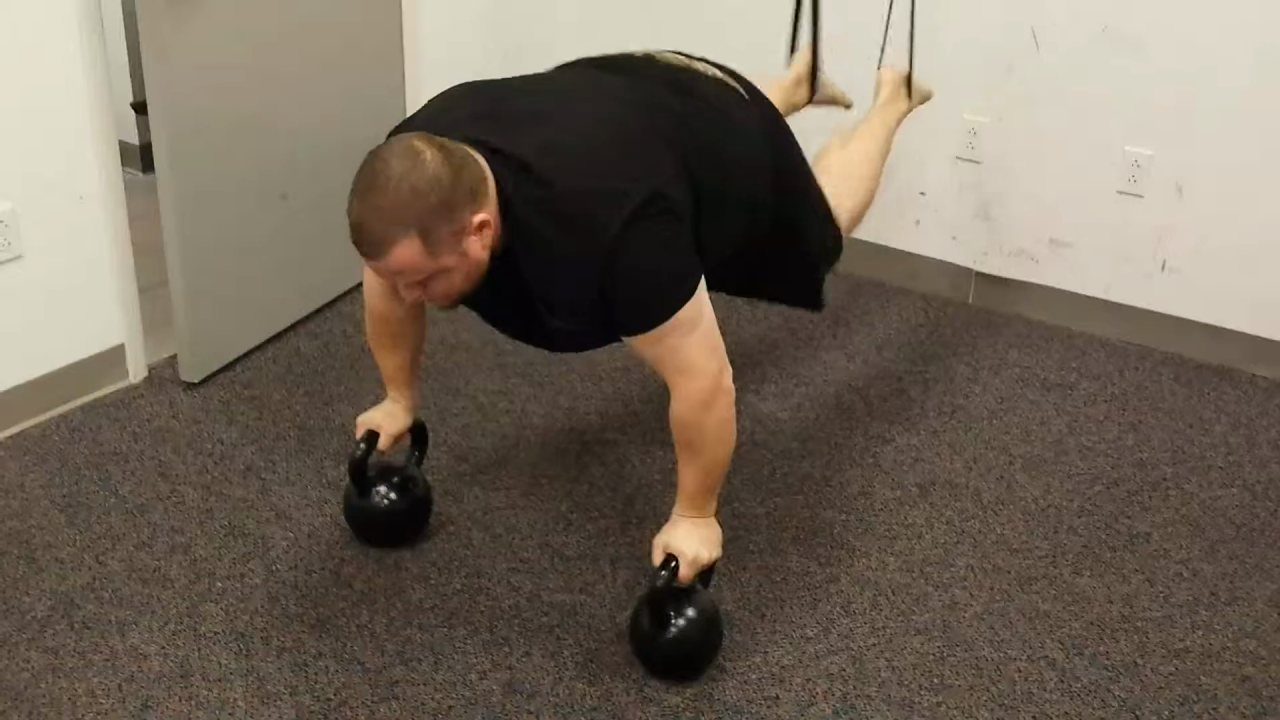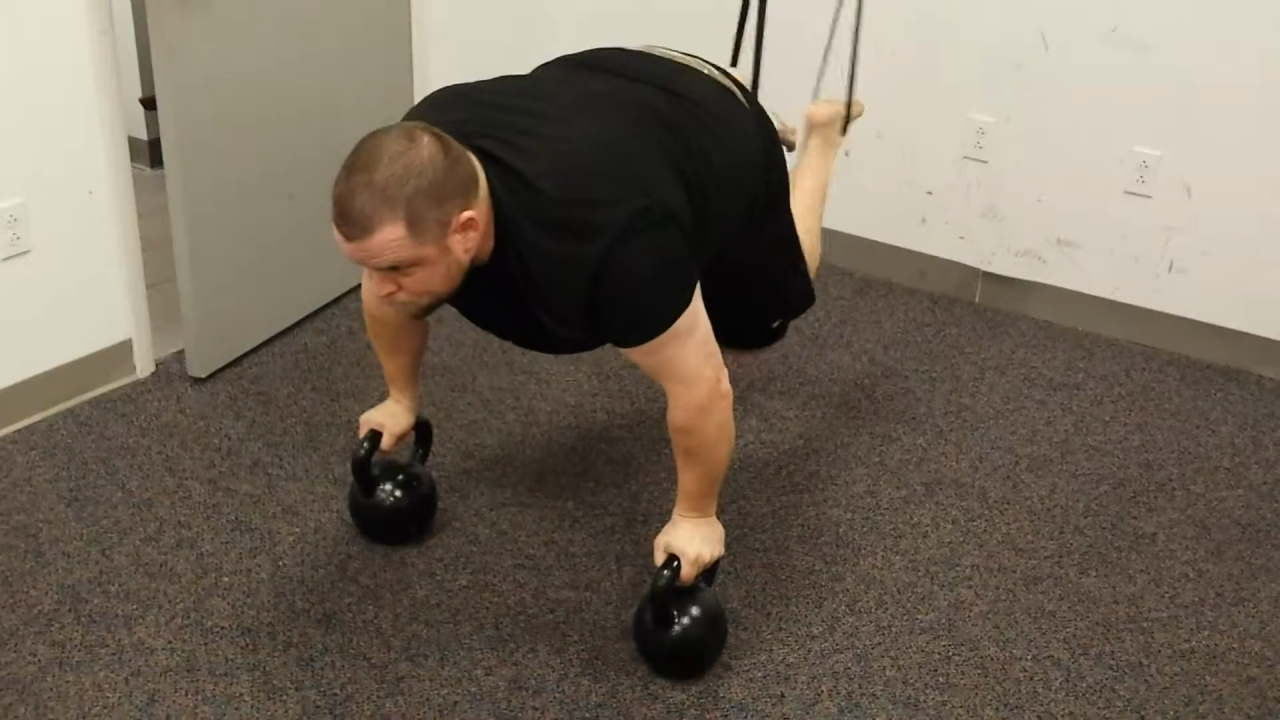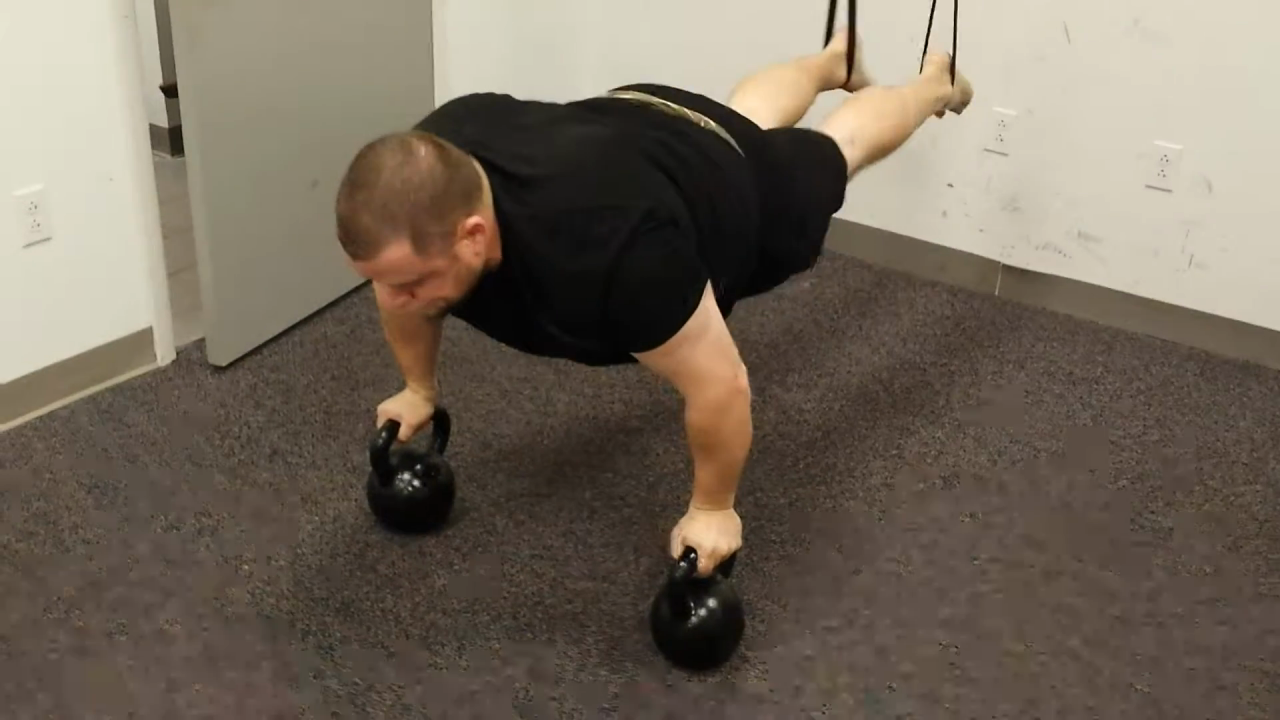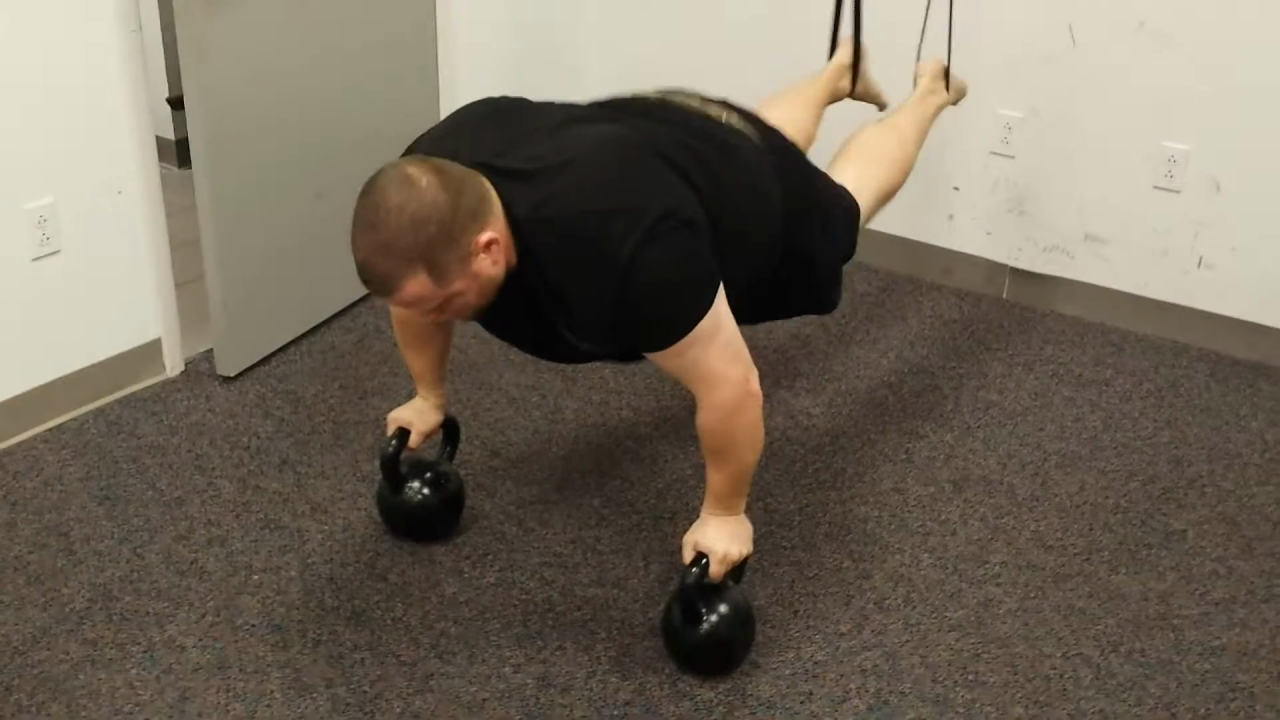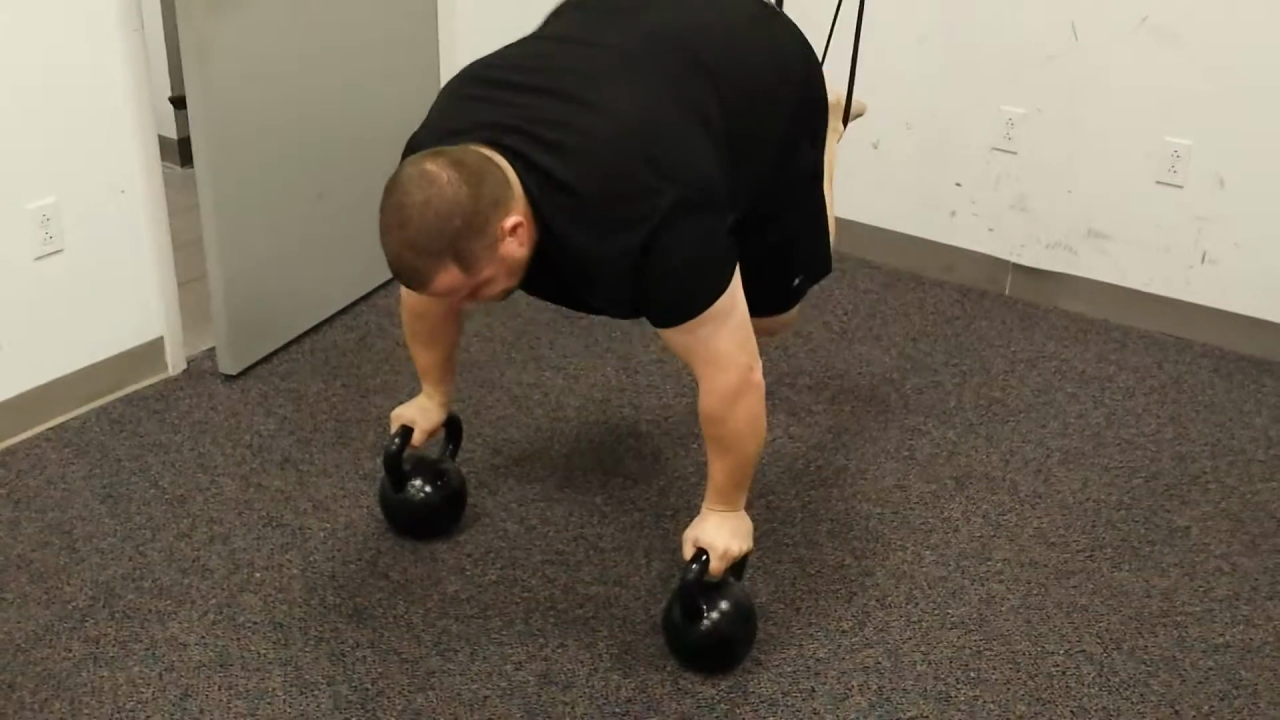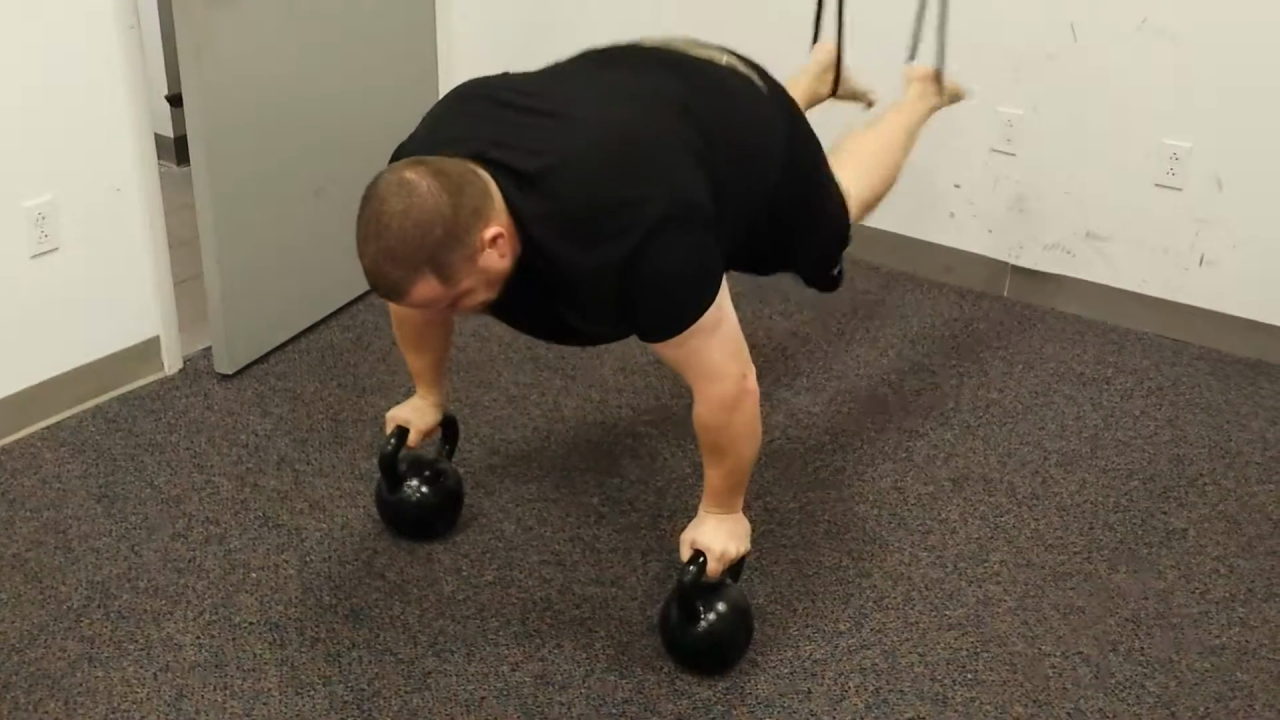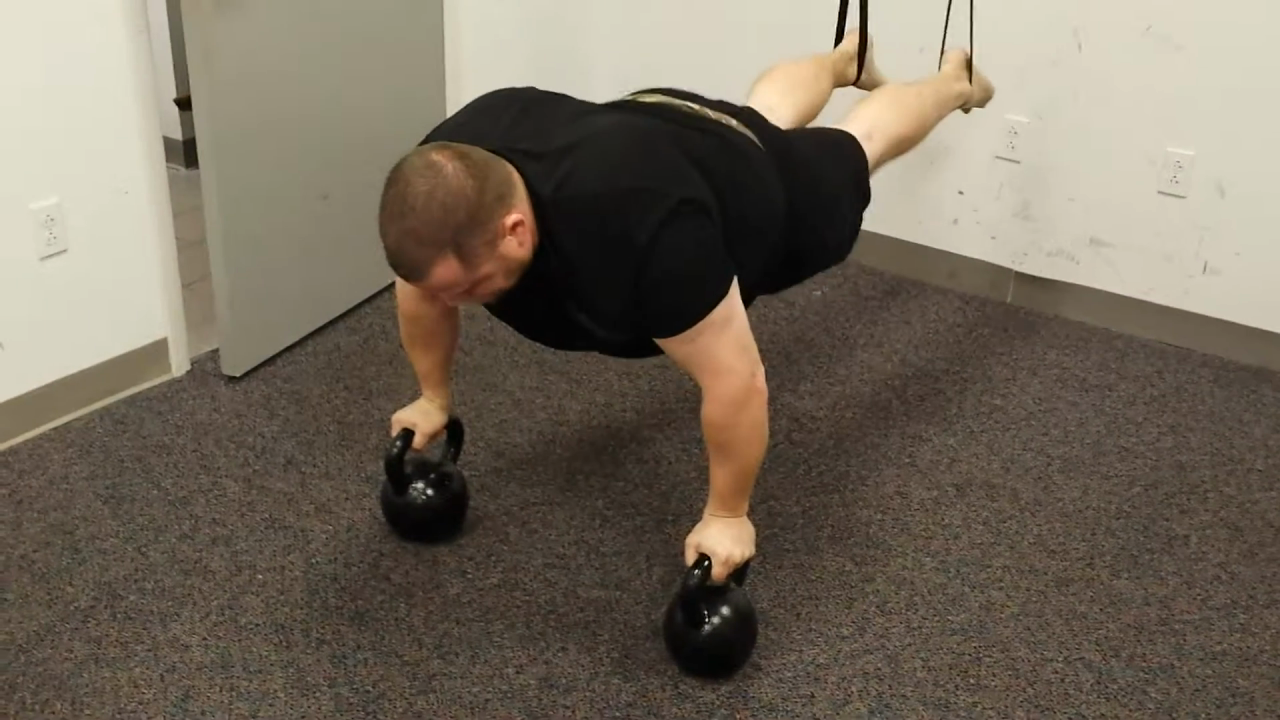
dt=0.5s
person 1, frame 1
left shoulder: (604, 231)
right shoulder: (417, 164)
left elbow: (704, 382)
right elbow: (386, 285)
left wrist: (695, 517)
right wrist: (398, 400)
left hip: (736, 149)
right hip: (633, 105)
left knee: (817, 241)
left ankle: (892, 100)
right ankle: (794, 85)
person 1, frame 2
left shoulder: (598, 240)
right shoulder: (408, 177)
left elbow: (701, 386)
right elbow: (387, 281)
left wrist: (696, 517)
right wrist: (402, 399)
left hip: (715, 134)
left knee: (752, 326)
left ankle: (823, 133)
right ankle: (735, 99)
person 1, frame 3
left shoulder: (604, 248)
right shoulder: (422, 184)
left elbow: (720, 386)
right elbow: (402, 287)
left wrist: (713, 509)
right wrist: (419, 390)
left hip: (733, 187)
left knee: (833, 148)
right knee: (754, 117)
left ankle: (932, 85)
right ankle: (831, 62)
person 1, frame 4
left shoulder: (620, 250)
right shoulder: (430, 186)
left elbow: (731, 387)
right elbow: (414, 290)
left wrist: (725, 515)
right wrist: (429, 397)
left hip: (759, 200)
left knee: (837, 212)
left ankle: (928, 95)
right ankle: (835, 75)
person 1, frame 5
left shoulder: (637, 219)
right shoulder: (440, 158)
left elbow: (734, 374)
right elbow: (426, 281)
left wrist: (725, 511)
right wrist: (433, 395)
left knee: (769, 311)
left ankle: (826, 120)
person 1, frame 6
left shoulder: (622, 235)
right shoulder: (428, 174)
left elbow: (728, 384)
right elbow: (415, 287)
left wrist: (722, 513)
right wrist: (428, 396)
left hip: (735, 127)
left knee: (830, 209)
left ankle: (921, 96)
right ankle: (819, 72)
person 1, frame 7
left shoulder: (639, 231)
right shoulder: (449, 174)
left elbow: (737, 382)
right elbow: (422, 289)
left wrist: (726, 517)
right wrist: (433, 398)
left hip: (759, 188)
left knee: (861, 139)
right knee: (768, 112)
left ankle: (953, 83)
right ankle: (845, 58)
